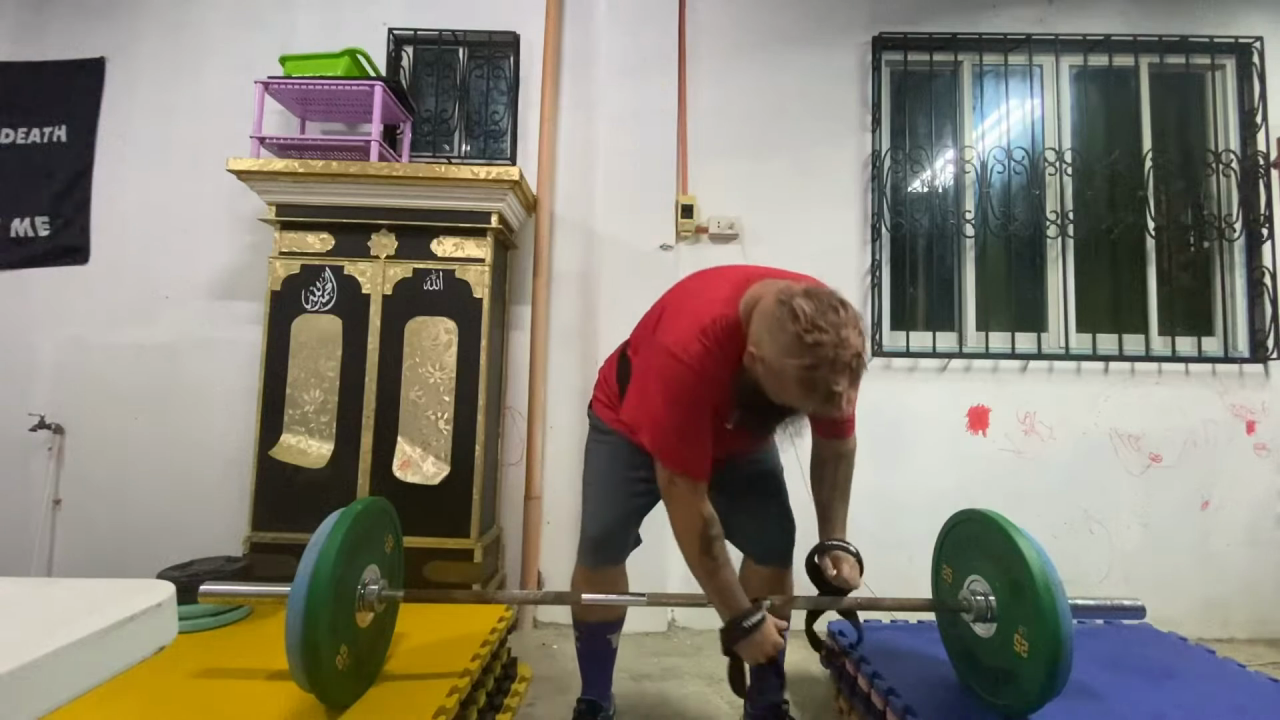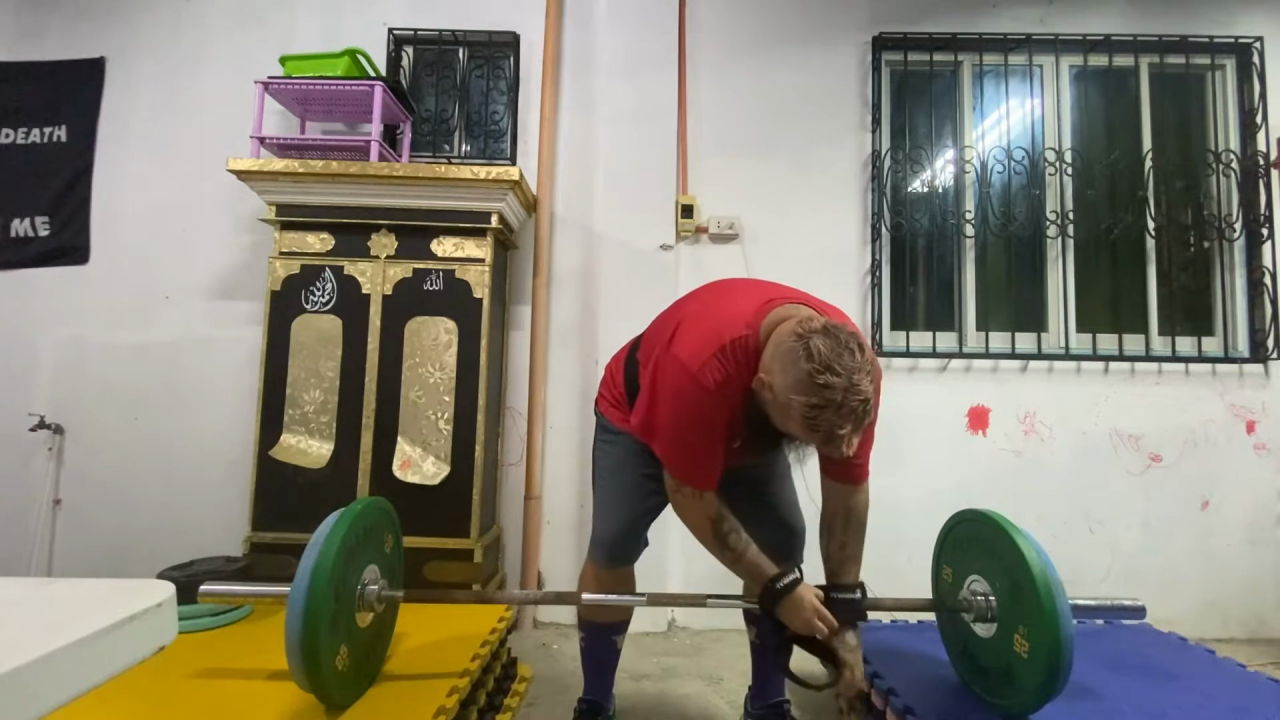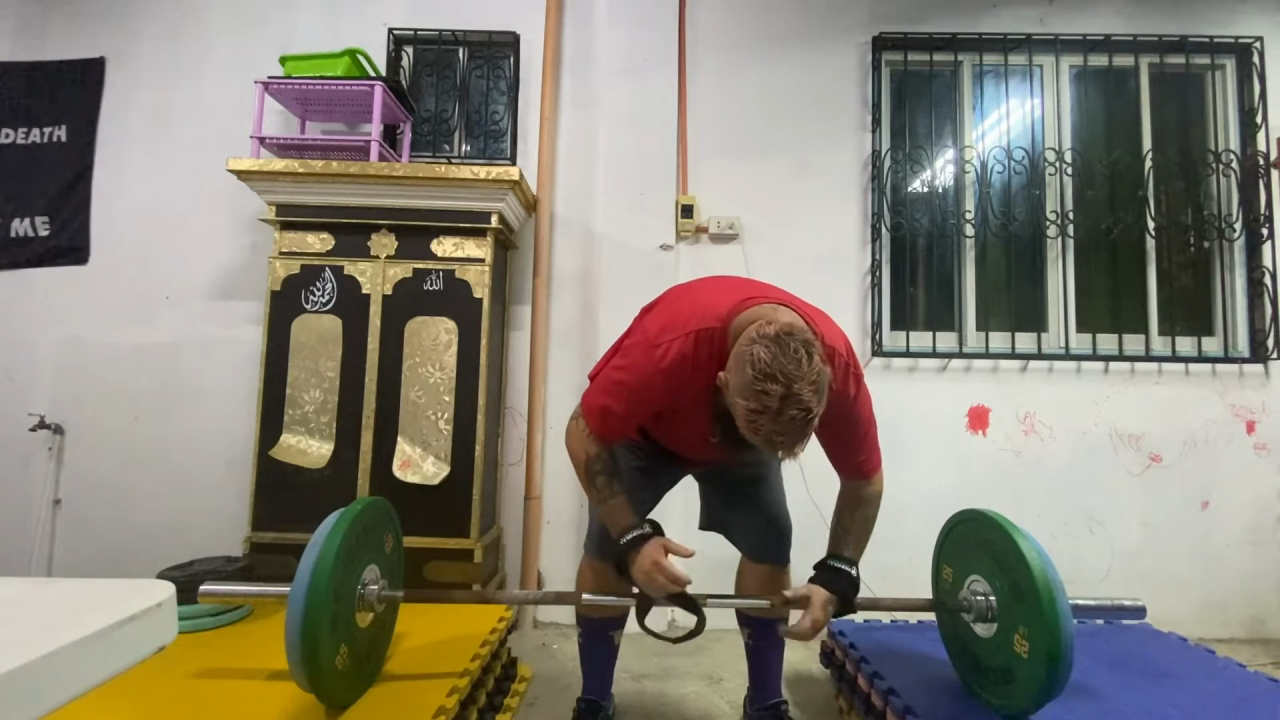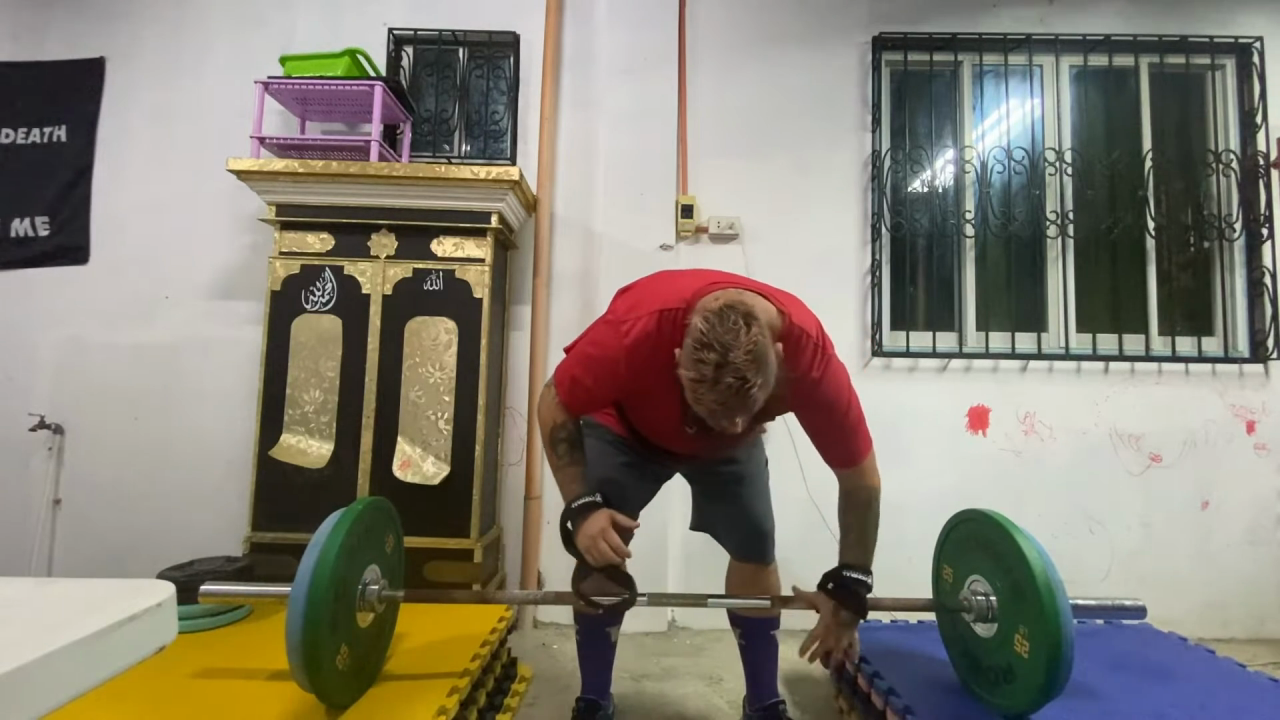
dt=1s
person 1, frame 1
left shoulder: (837, 337)
right shoulder: (686, 349)
left elbow: (836, 436)
right elbow: (685, 502)
left wrist: (834, 540)
right wrist: (743, 621)
left hip: (741, 434)
right hip: (631, 423)
left knee: (774, 546)
right knee: (600, 546)
person 1, frame 2
left shoulder: (856, 375)
right shoulder: (700, 363)
left elbow: (847, 494)
right elbow: (690, 498)
left wrist: (841, 618)
right wrist: (778, 587)
left hip: (747, 434)
right hip: (638, 417)
left knee: (786, 545)
right knee: (612, 549)
person 1, frame 3
left shoulder: (838, 369)
right shoulder: (667, 346)
left elbow: (864, 481)
right elbow: (584, 433)
left wrist: (835, 577)
right wrist: (631, 537)
left hip: (738, 443)
right hip: (643, 429)
left knee: (771, 545)
right knee: (606, 548)
person 1, frame 4
left shoulder: (810, 356)
right shoulder: (637, 326)
left elbow: (860, 477)
right elbow: (555, 404)
left wrist: (849, 587)
right wrist: (581, 506)
right hip: (627, 429)
left knee: (756, 549)
right knee: (598, 548)
